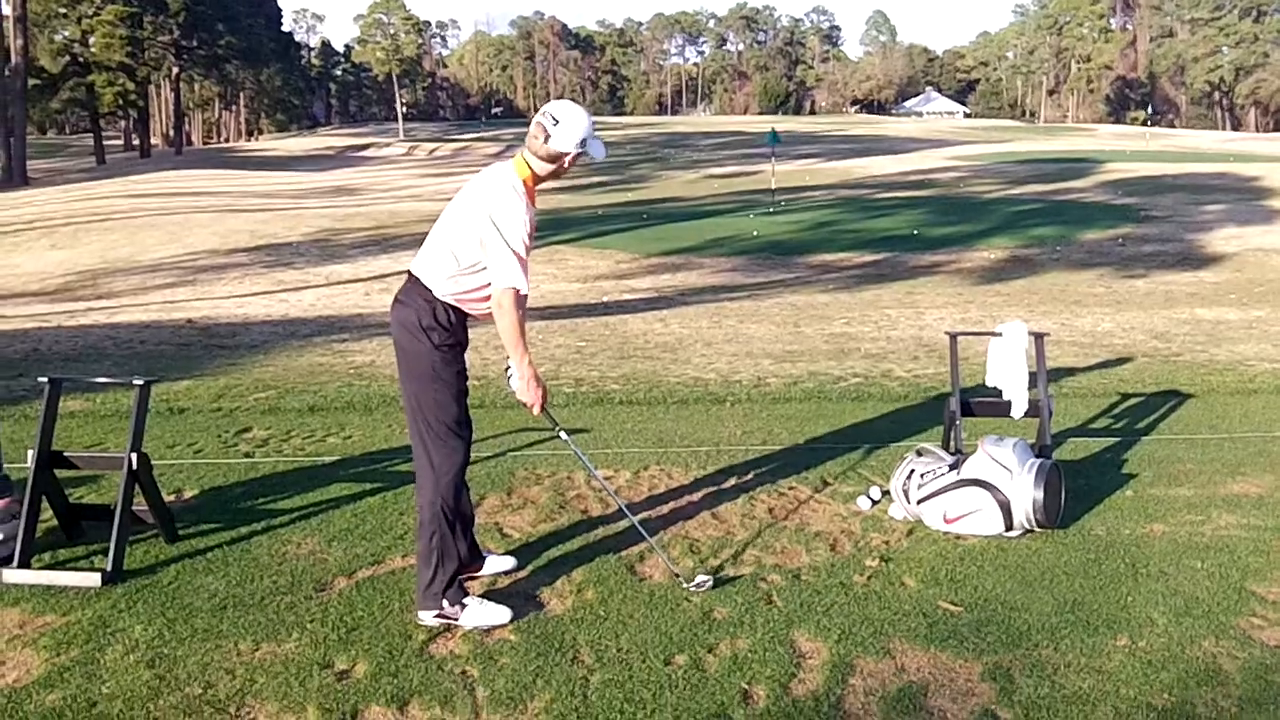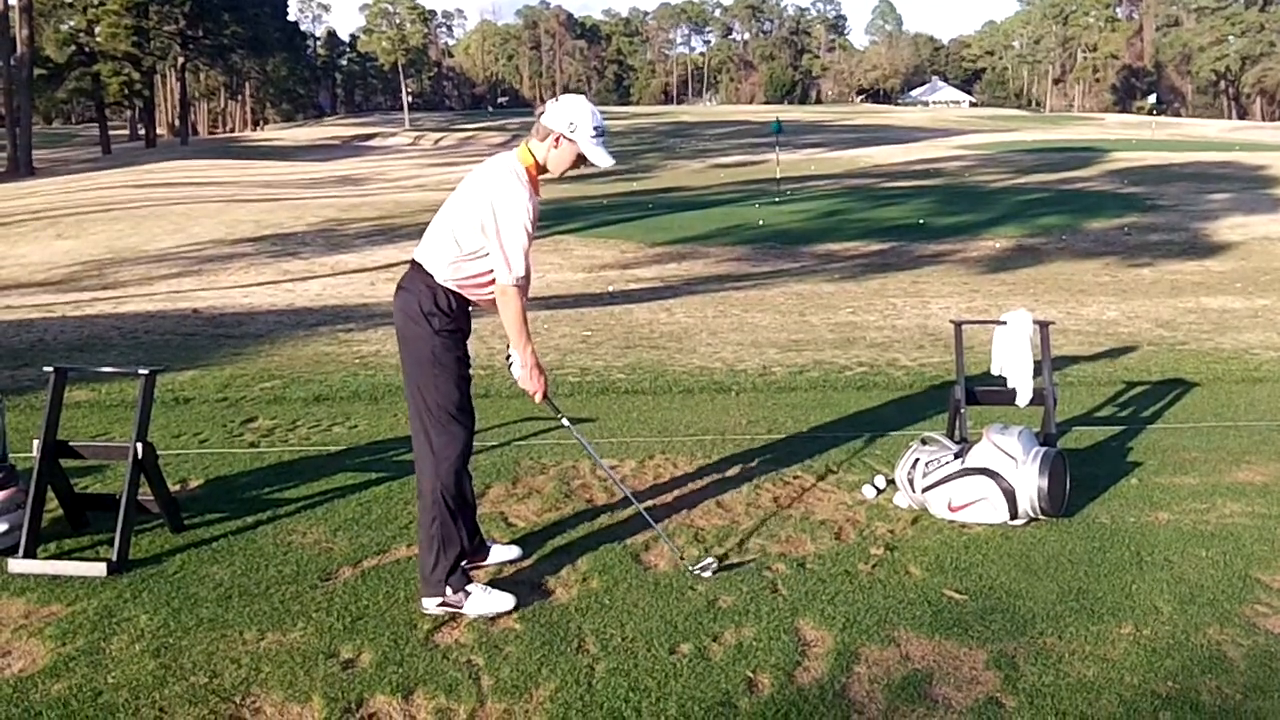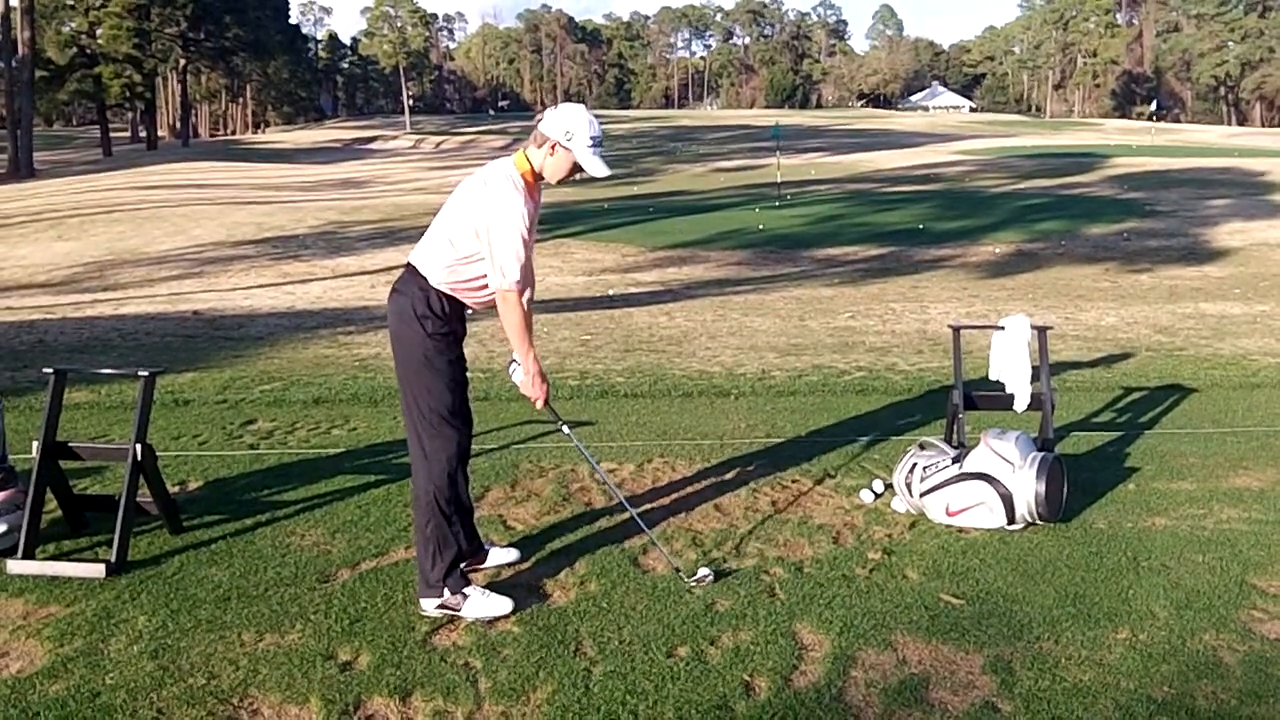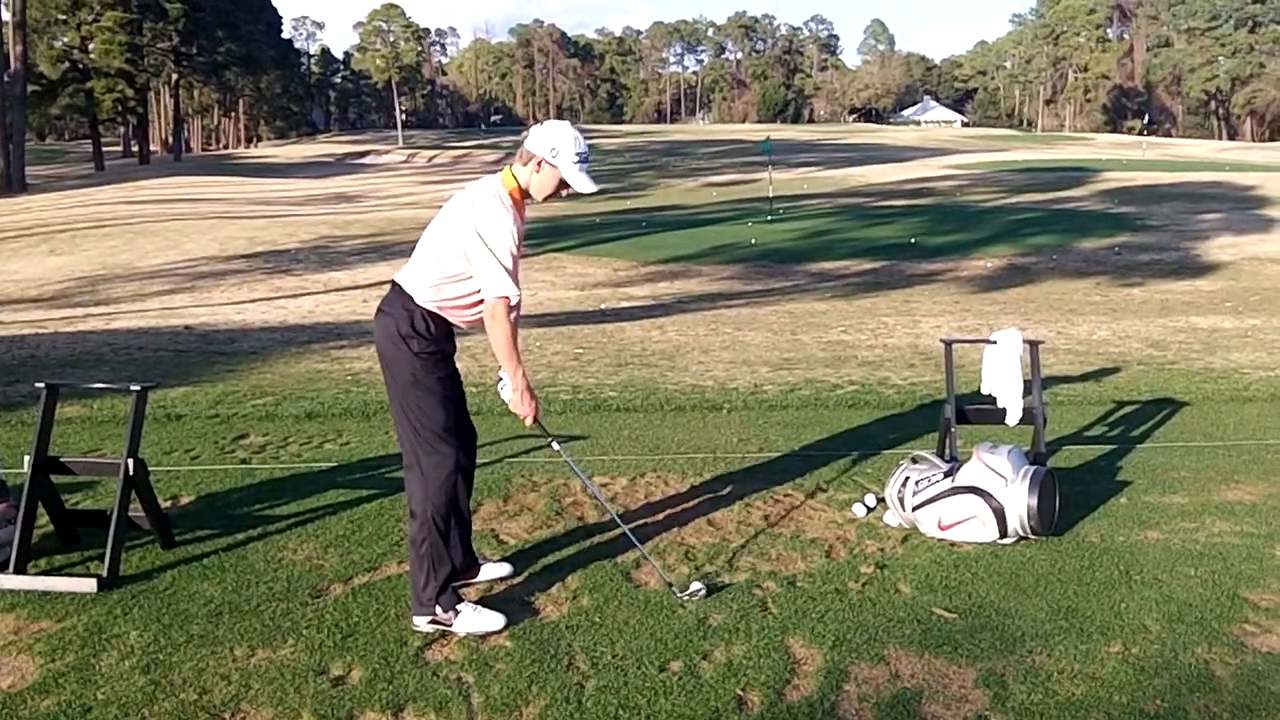
dt=1s
person 1, frame 1
left shoulder: (507, 180)
right shoulder: (510, 200)
left elbow: (508, 287)
right elbow: (505, 296)
left wrist: (520, 360)
right wrist: (526, 371)
left hip: (433, 315)
right hip: (429, 320)
left knee: (452, 443)
right knee: (443, 452)
left ankle: (461, 554)
right ankle: (440, 595)
person 1, frame 2
left shoulder: (510, 169)
right shoulder: (515, 190)
left elbow: (514, 274)
right elbow: (508, 287)
left wrist: (519, 347)
right wrist: (528, 359)
left hip: (437, 303)
right hip: (430, 307)
left knee: (456, 430)
right knee: (443, 440)
left ankle: (465, 542)
right ankle: (443, 584)
person 1, frame 3
left shoulder: (519, 182)
right shoulder: (509, 197)
left elbow: (520, 279)
right elbow: (508, 292)
left wrist: (525, 353)
right wrist: (530, 365)
left hip: (436, 308)
right hip: (423, 309)
left knee: (455, 433)
right knee: (438, 443)
left ankle: (463, 545)
right ankle: (441, 585)
person 1, frame 4
left shoulder: (502, 199)
right shoulder: (495, 212)
left elbow: (504, 300)
right elbow: (497, 309)
left wrist: (513, 372)
right wrist: (519, 383)
left hip: (425, 327)
right hip: (410, 329)
left knee: (459, 445)
right knee: (435, 459)
left ankle: (457, 560)
right ankle: (433, 601)
